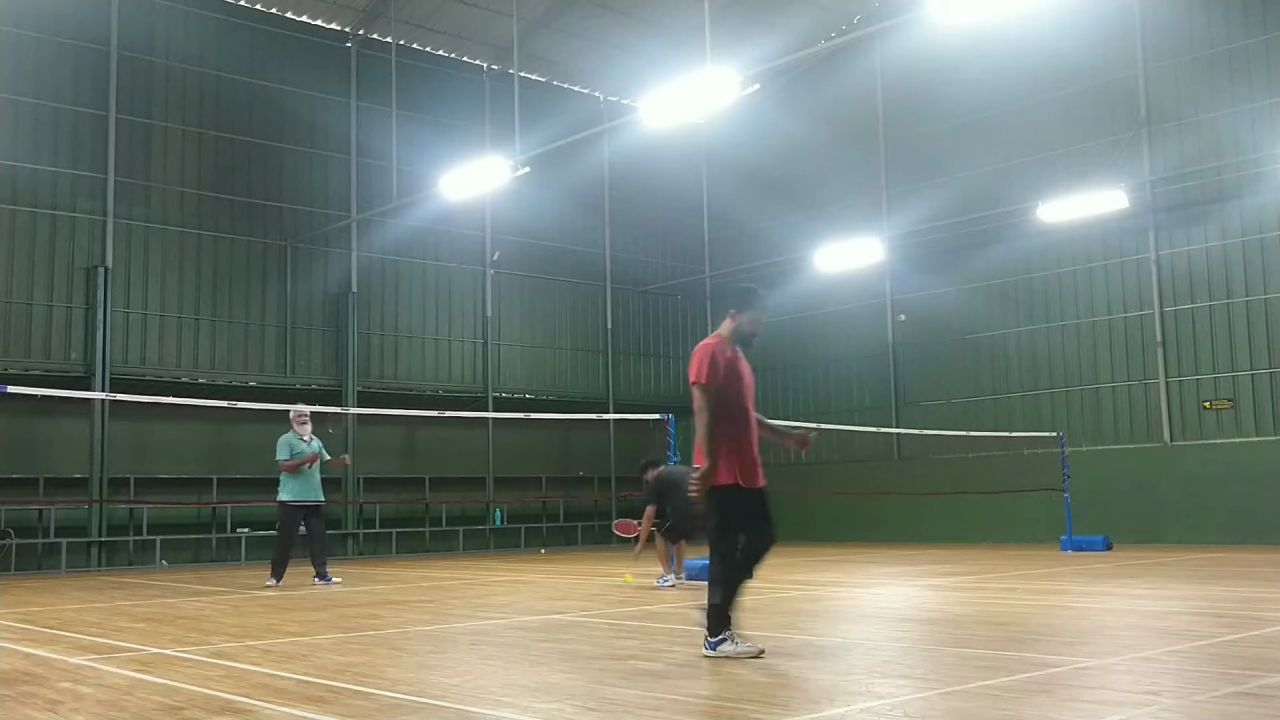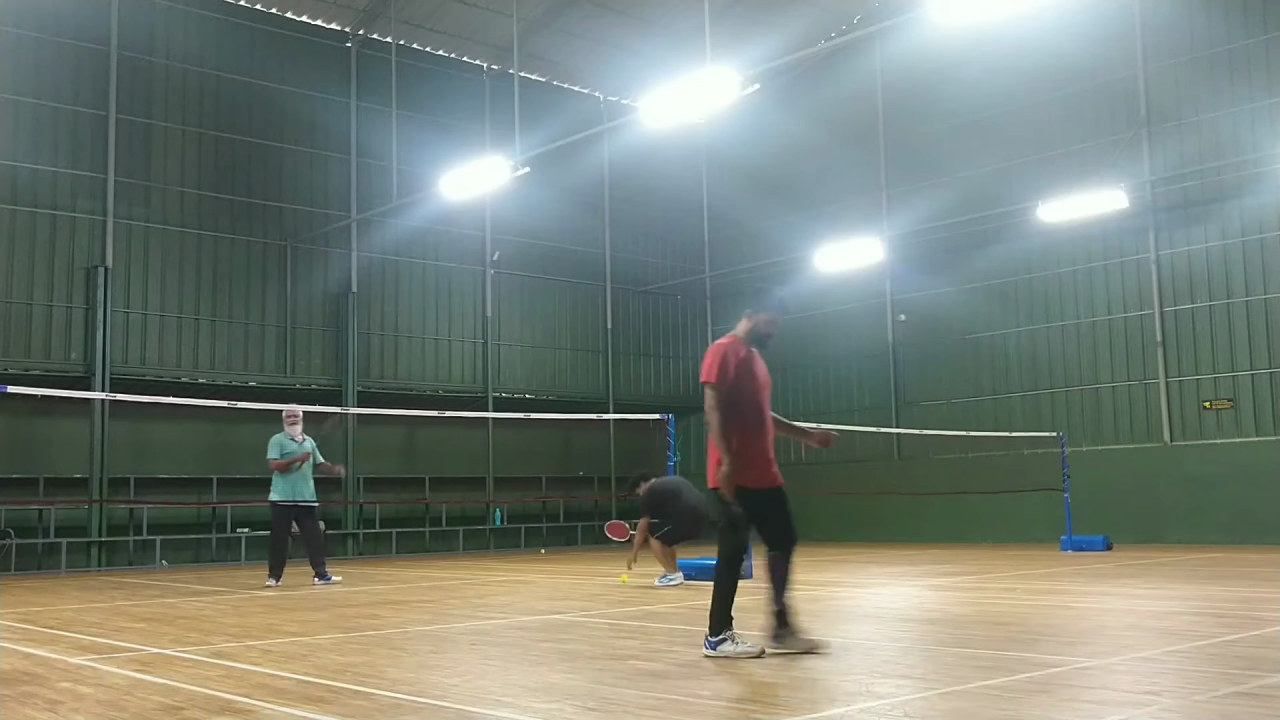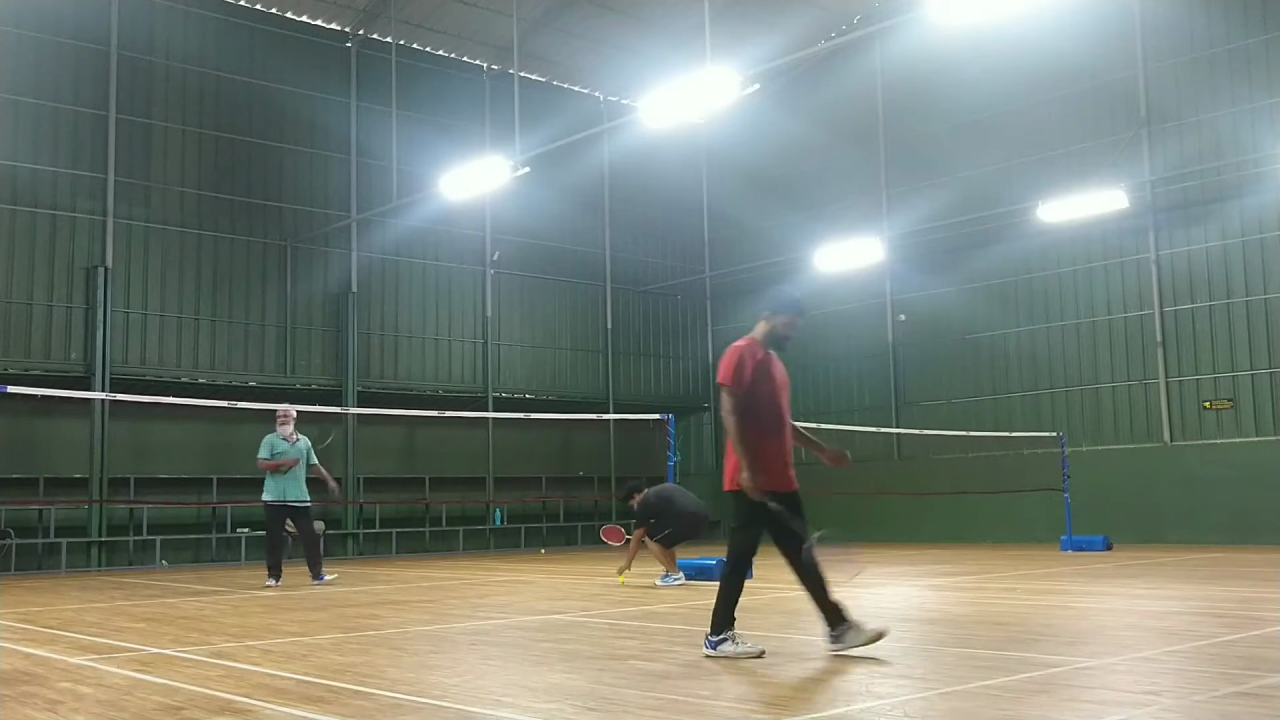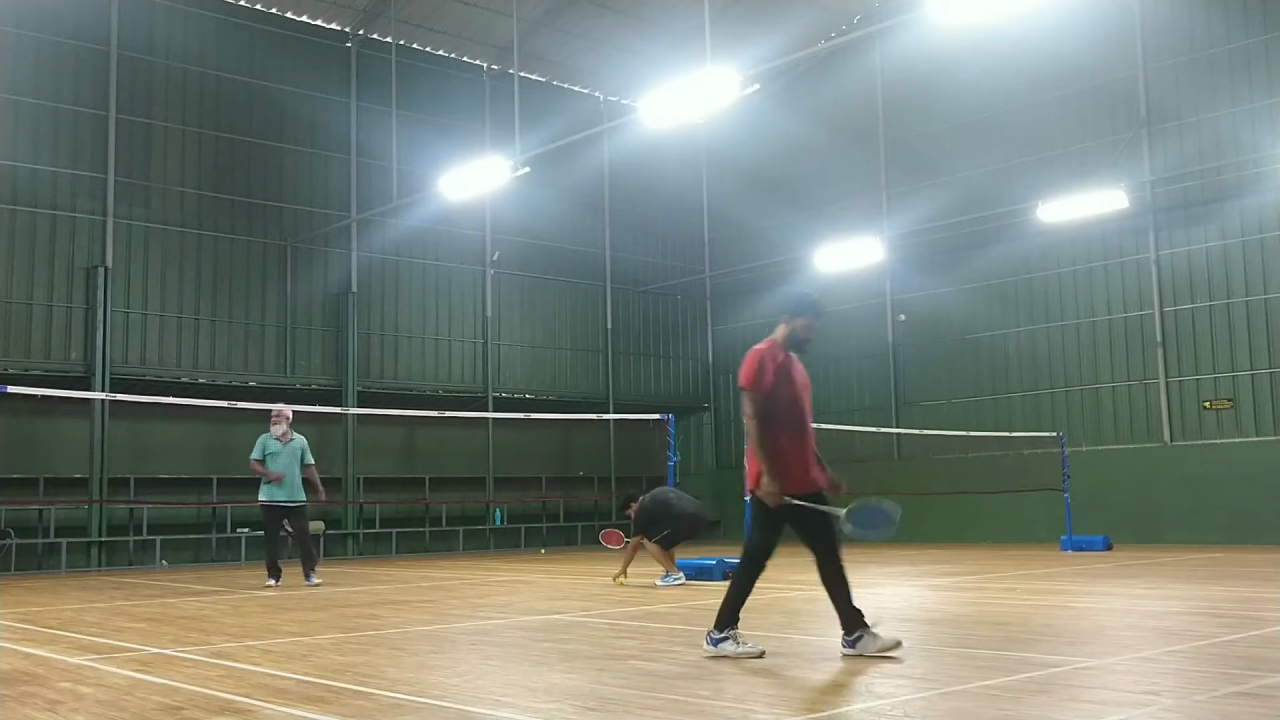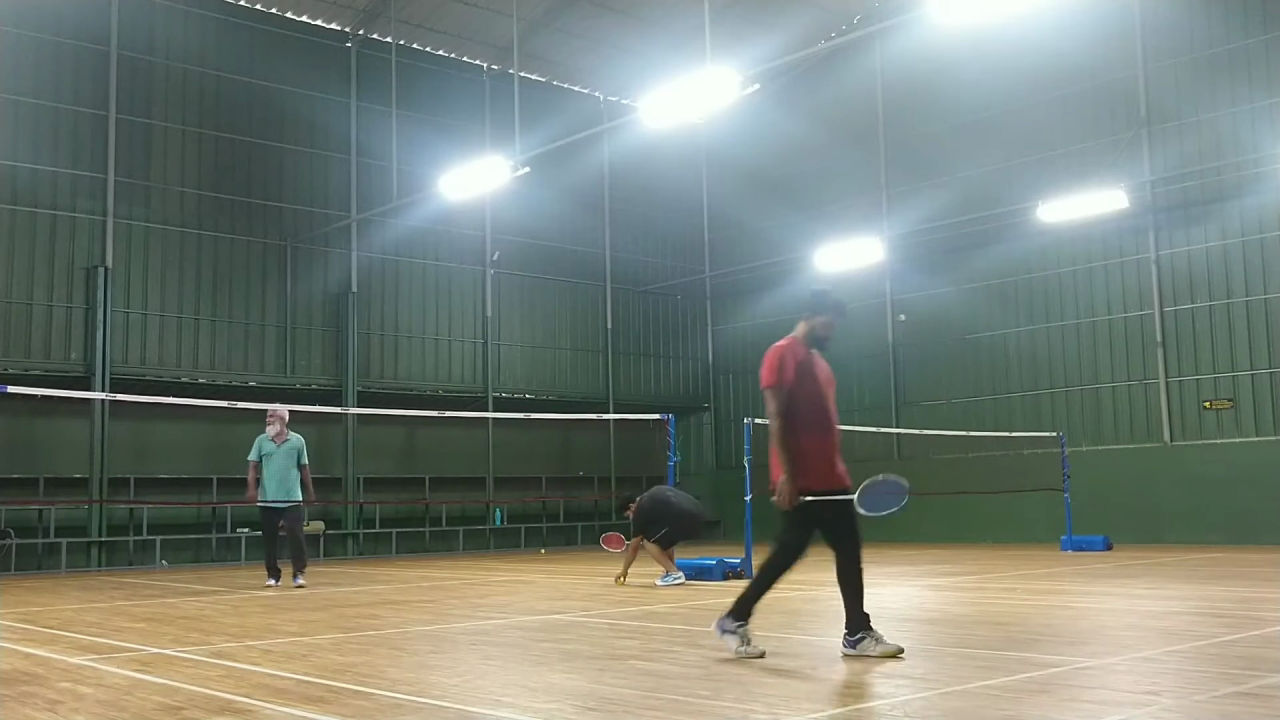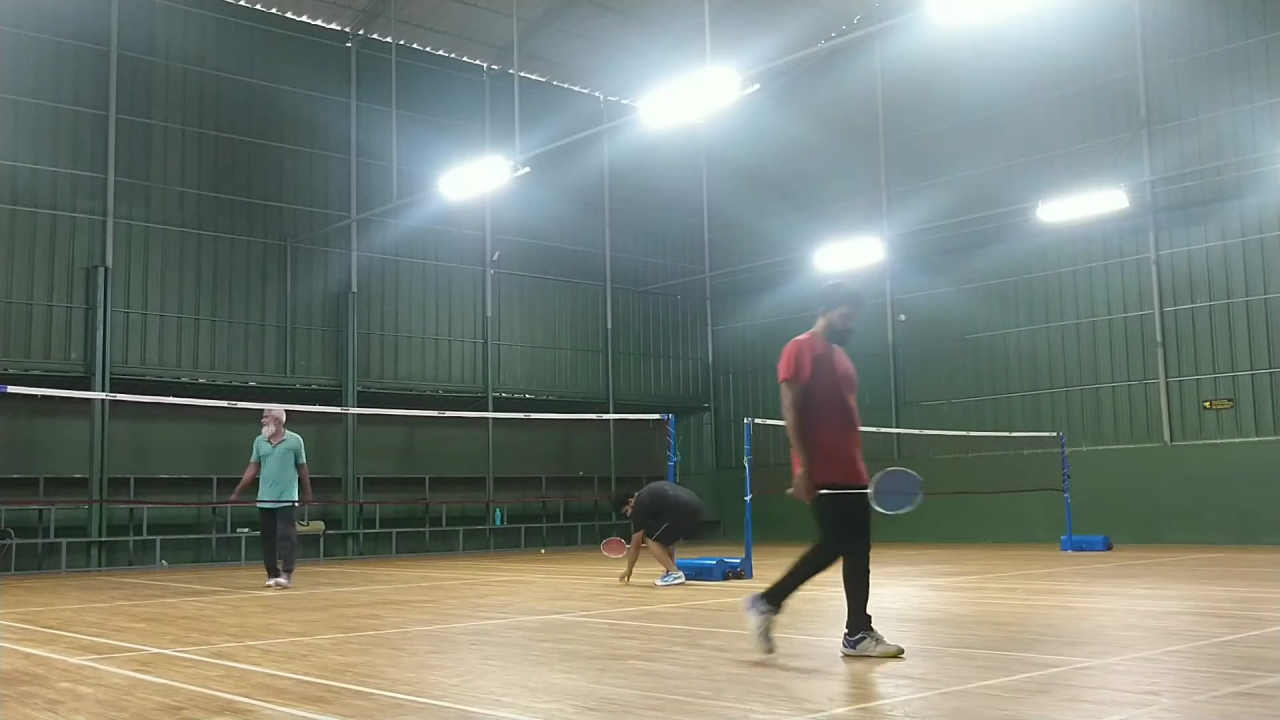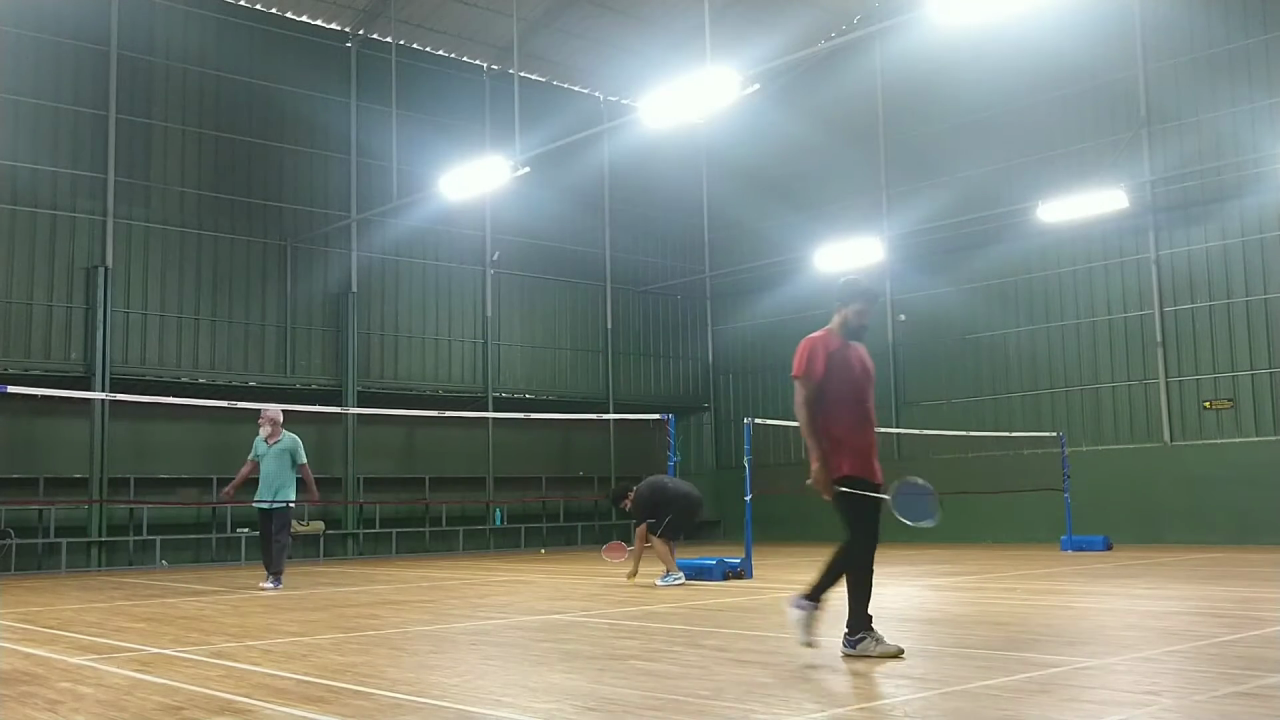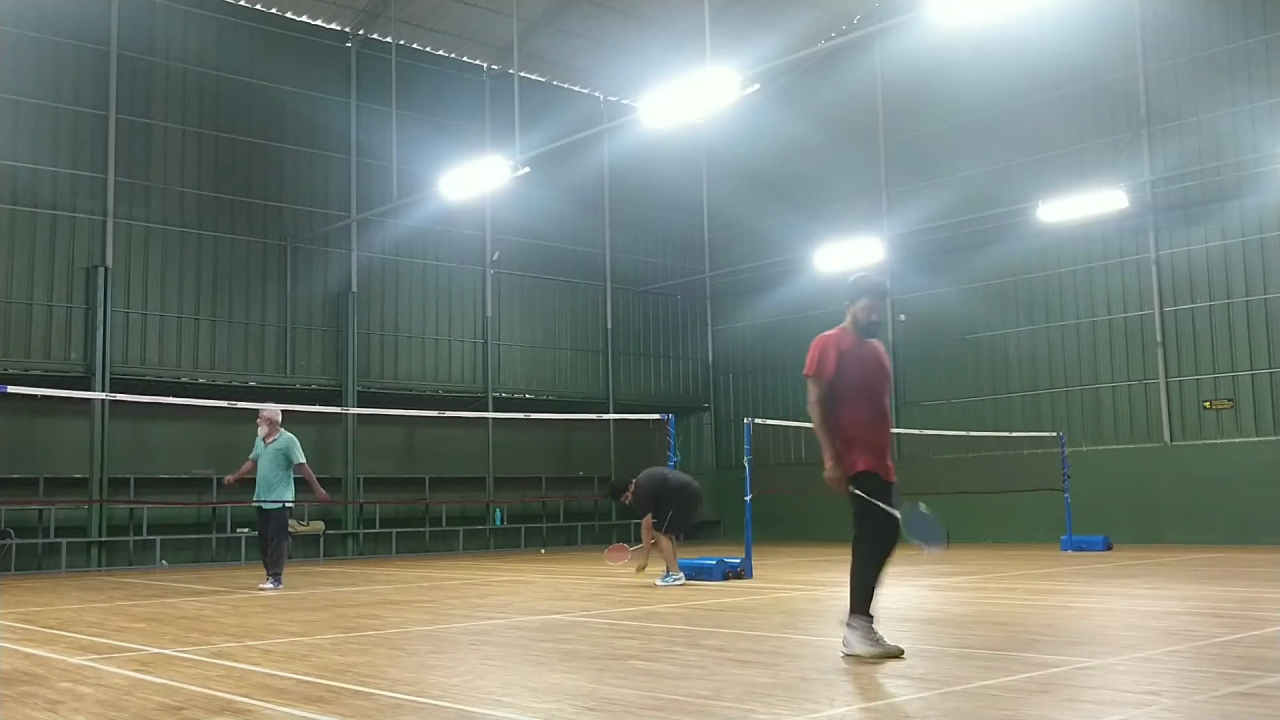
dt=0.1s
person 1, frame 1
left shoulder: (736, 355)
right shoulder: (710, 351)
right elbow: (703, 412)
left wrist: (786, 436)
right wrist: (706, 464)
left hip: (746, 473)
right hip: (721, 475)
left knee: (761, 541)
right knee: (728, 551)
left ankle: (718, 620)
right ankle: (717, 636)
person 1, frame 2
left shoulder: (753, 354)
right shoulder: (724, 351)
right elbow: (714, 410)
left wrist: (807, 435)
right wrist: (726, 463)
left hip: (762, 473)
right hip: (737, 474)
left knee: (784, 541)
right knee: (733, 550)
left ankle: (781, 629)
right ankle: (718, 635)
person 1, frame 3
left shoulder: (773, 358)
right shoulder: (741, 354)
right elbow: (731, 414)
left wrist: (821, 449)
right wrist: (747, 469)
left hip: (780, 477)
right hip: (750, 479)
left knee: (800, 550)
right knee: (741, 553)
left ankle: (838, 627)
right ankle: (718, 636)
person 1, frame 4
left shoulder: (794, 362)
right shoulder: (761, 357)
right elbow: (752, 419)
left wrist: (822, 469)
right wrist: (767, 474)
left hip: (803, 480)
right hip: (775, 481)
left knee: (828, 550)
right knee: (758, 554)
left ankle: (854, 633)
right ankle: (721, 633)
person 1, frame 5
left shoulder: (818, 360)
right shoulder: (782, 355)
right elbow: (775, 417)
left wrist: (838, 472)
right wrist: (785, 475)
left hip: (830, 475)
right hip: (802, 478)
left knee: (849, 548)
right knee: (789, 550)
left ankle: (858, 632)
right ankle: (733, 622)
person 1, frame 6
left shoulder: (840, 355)
right shoulder: (800, 349)
right elbow: (791, 411)
right wrist: (803, 467)
left hip: (850, 471)
right hip: (822, 472)
left knee: (858, 547)
right knee: (832, 546)
left ankle: (858, 633)
right ankle: (766, 603)
person 1, frame 7
left shoulder: (860, 352)
right shoulder: (814, 346)
right elbow: (803, 406)
right wrist: (817, 461)
left hip: (865, 464)
right hip: (838, 464)
left knee: (863, 543)
right knee: (861, 537)
left ankle: (857, 632)
right ankle: (808, 601)
person 1, frame 8
left shoulder: (878, 350)
right shoulder: (827, 345)
right elbow: (816, 405)
right wrist: (831, 459)
left hip: (878, 462)
right hip: (853, 461)
left knee: (873, 537)
right knee: (882, 533)
left ankle: (859, 630)
right ankle: (858, 624)
